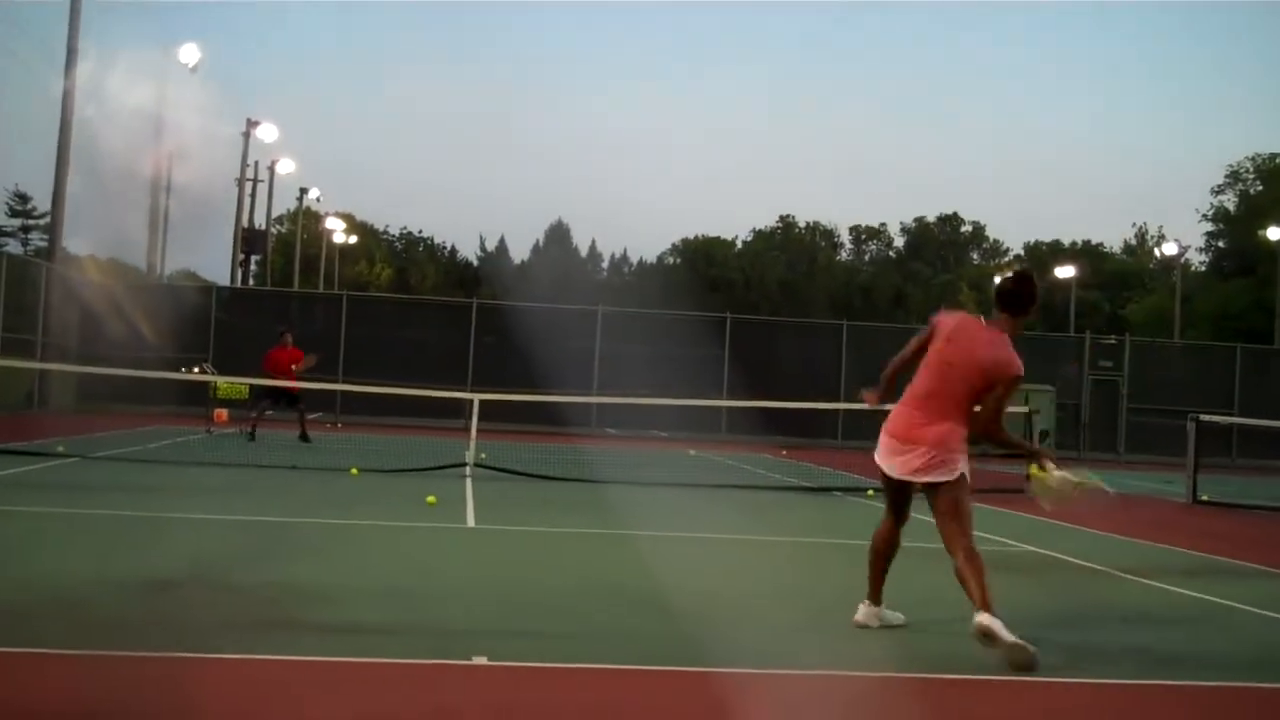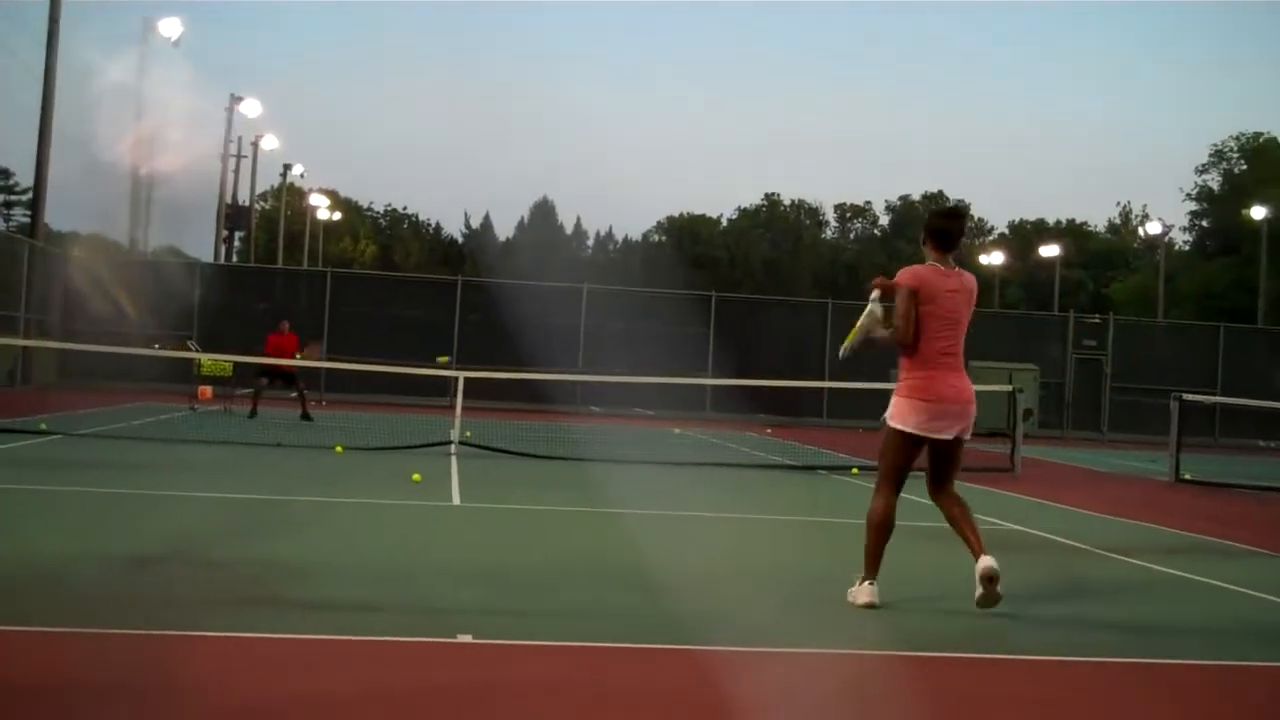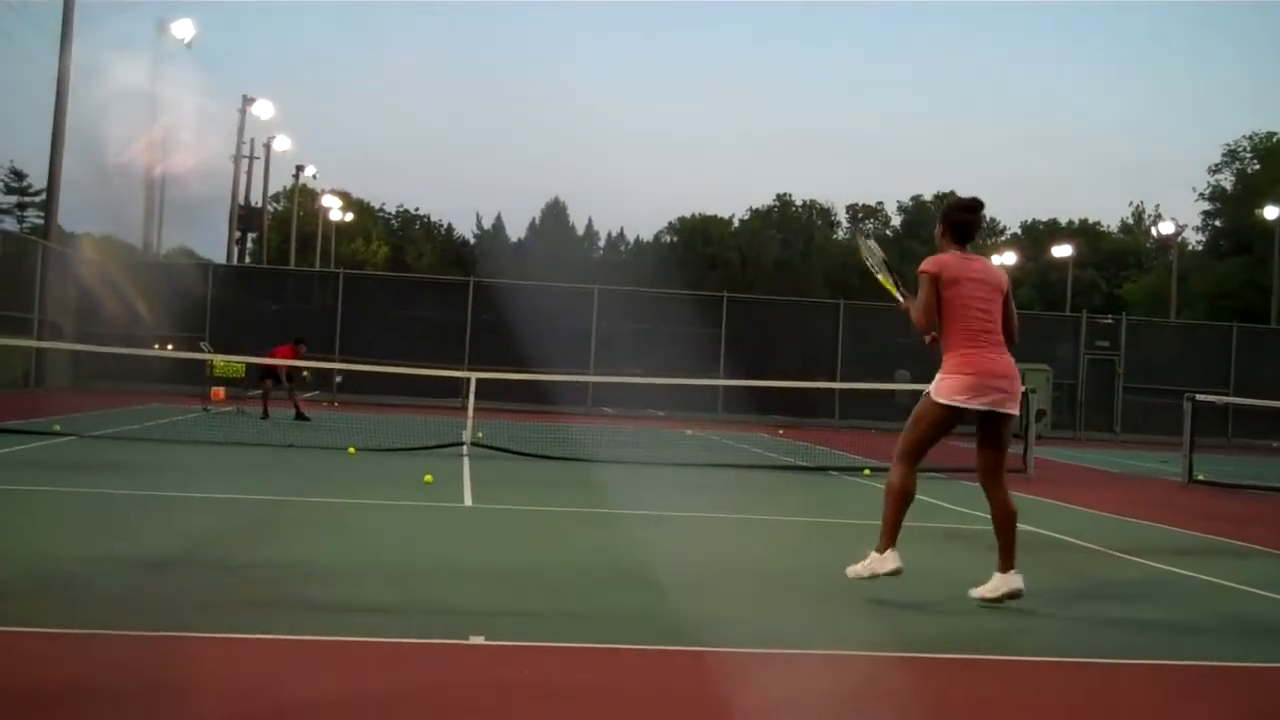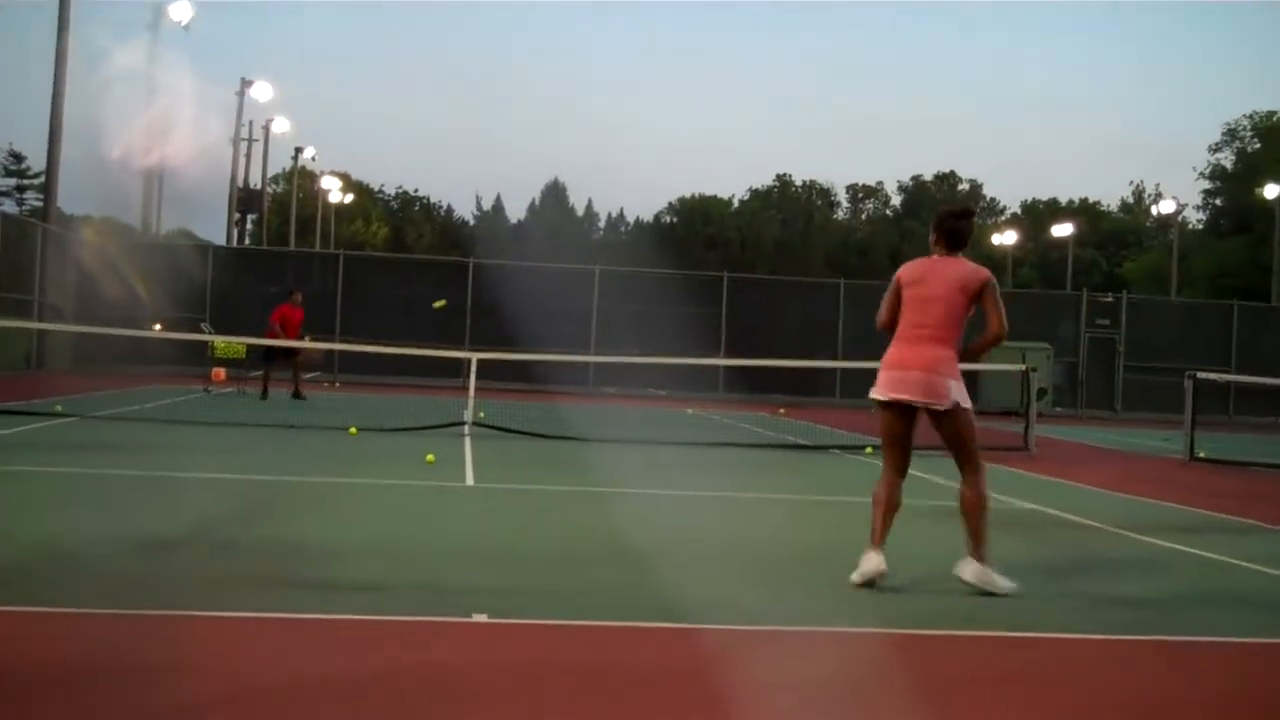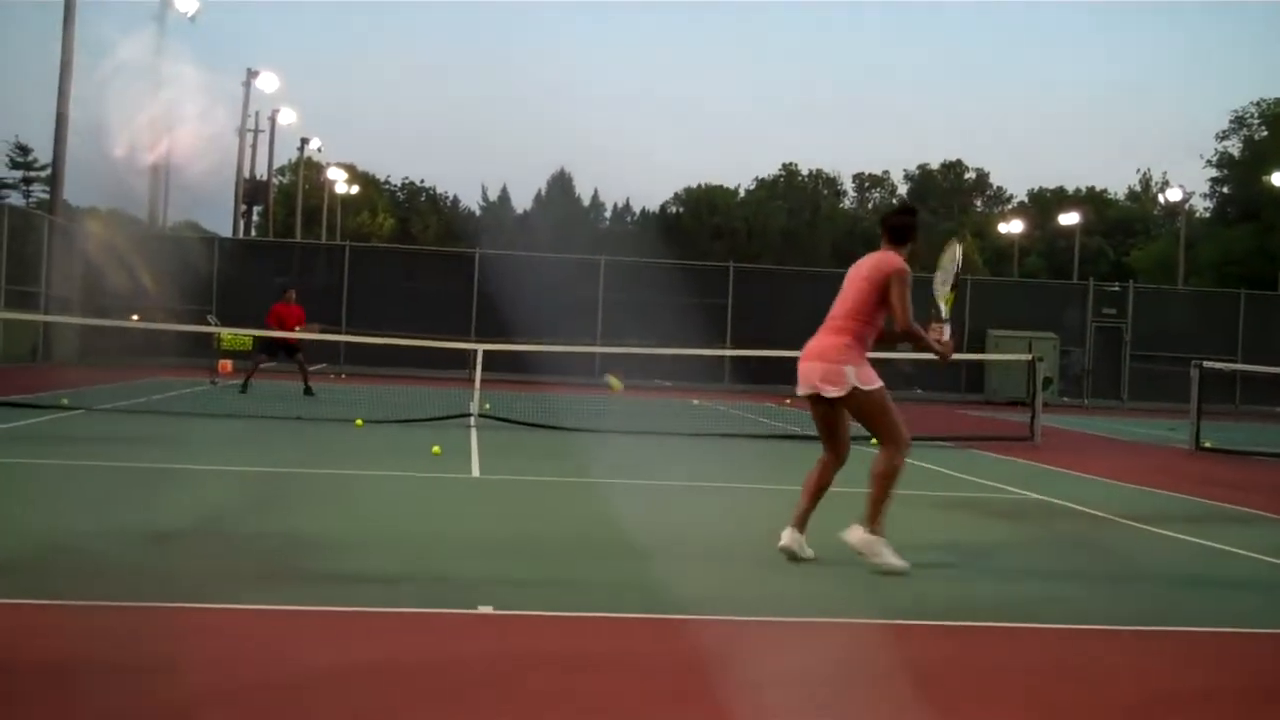
dt=0.4s
person 1, frame 1
left shoulder: (949, 320)
right shoulder: (1009, 364)
left elbow: (898, 363)
right elbow: (991, 431)
left wrist: (878, 392)
right wrist: (1028, 450)
left hip: (899, 433)
right hip: (941, 447)
left knee: (894, 517)
right knee: (960, 540)
left ankle: (872, 605)
right ankle: (986, 617)
person 1, frame 2
left shoulder: (911, 275)
right shoulder: (969, 282)
left elbow: (905, 339)
left wrist: (882, 332)
left hip: (919, 397)
right hip: (958, 397)
left knee: (886, 489)
right knee: (942, 488)
left ankle: (869, 584)
right ankle: (983, 560)
person 1, frame 3
left shoulder: (934, 266)
right shoulder: (997, 273)
left elbow: (923, 323)
right elbow: (1011, 335)
left wrist: (914, 308)
left hip: (961, 376)
right hip: (1003, 377)
left knee: (904, 458)
right knee: (993, 480)
left ankle: (886, 551)
right ankle: (1007, 573)
person 1, frame 4
left shoulder: (907, 271)
right shoulder: (979, 276)
left elbow: (883, 323)
right elbow: (997, 331)
right wrist: (967, 355)
left hip: (896, 369)
right hip: (938, 373)
left knee: (893, 471)
right knee: (971, 469)
left ankle: (875, 554)
right ankle: (977, 561)
person 1, frame 5
left shoulder: (864, 263)
right shoulder: (897, 268)
right elbow: (903, 327)
left wrist: (922, 338)
right wrist: (934, 346)
left hip: (814, 359)
right hip: (841, 363)
left knee: (836, 454)
right knee: (895, 444)
left ankle: (795, 531)
right ankle: (870, 531)
